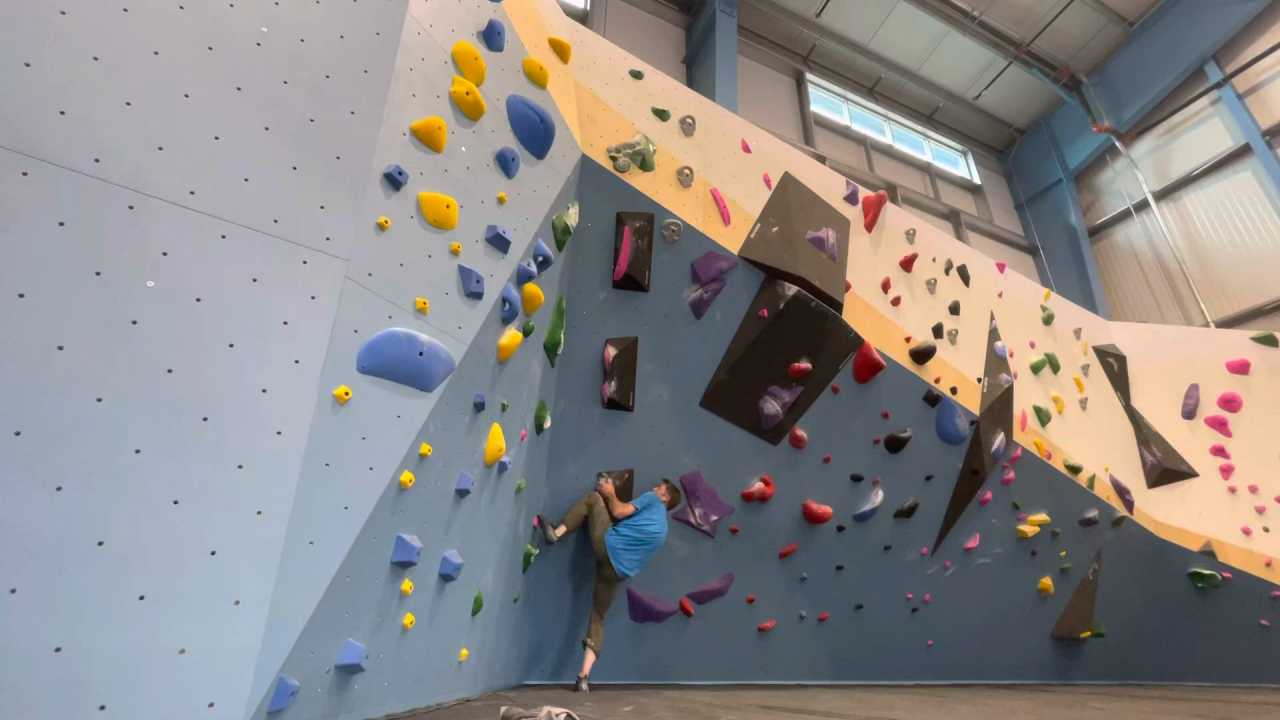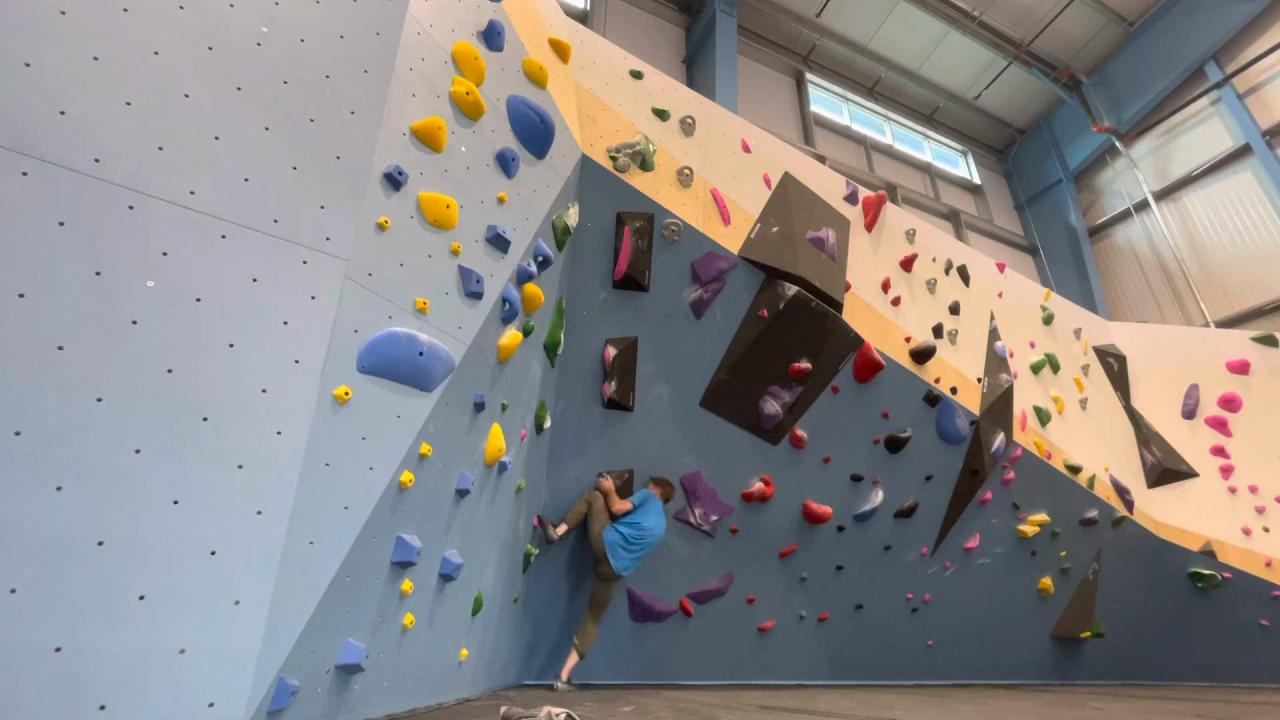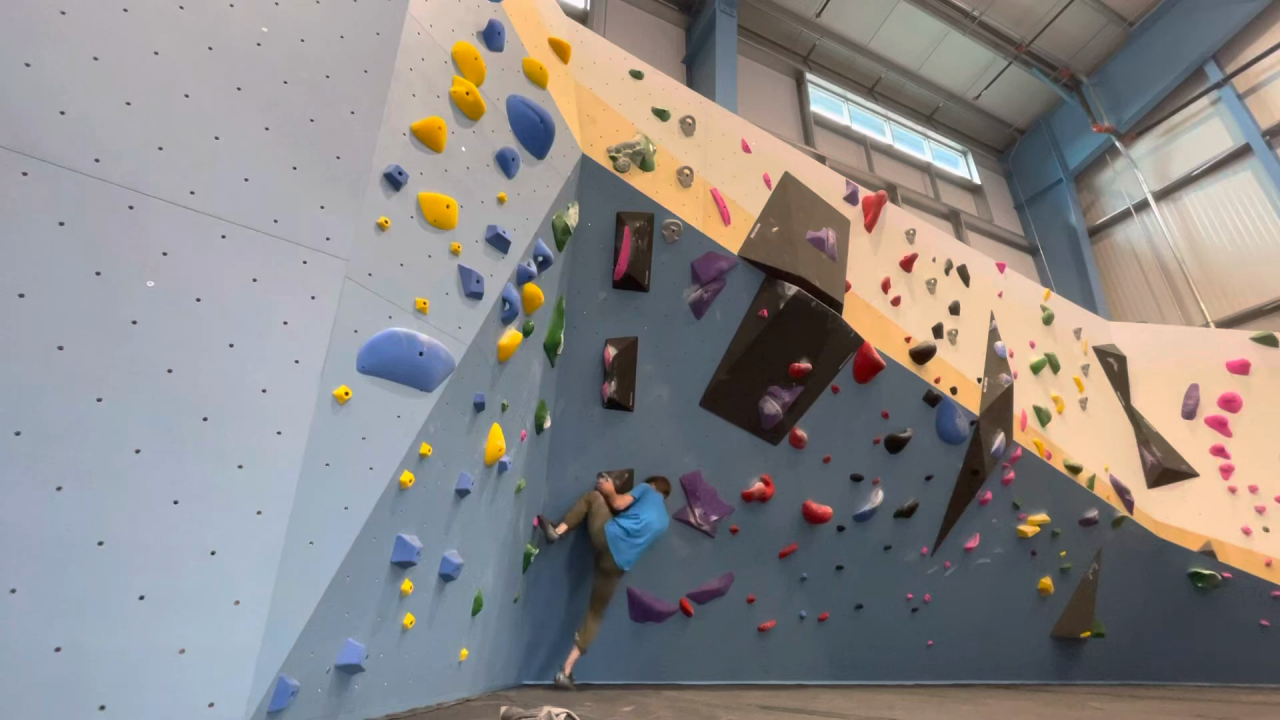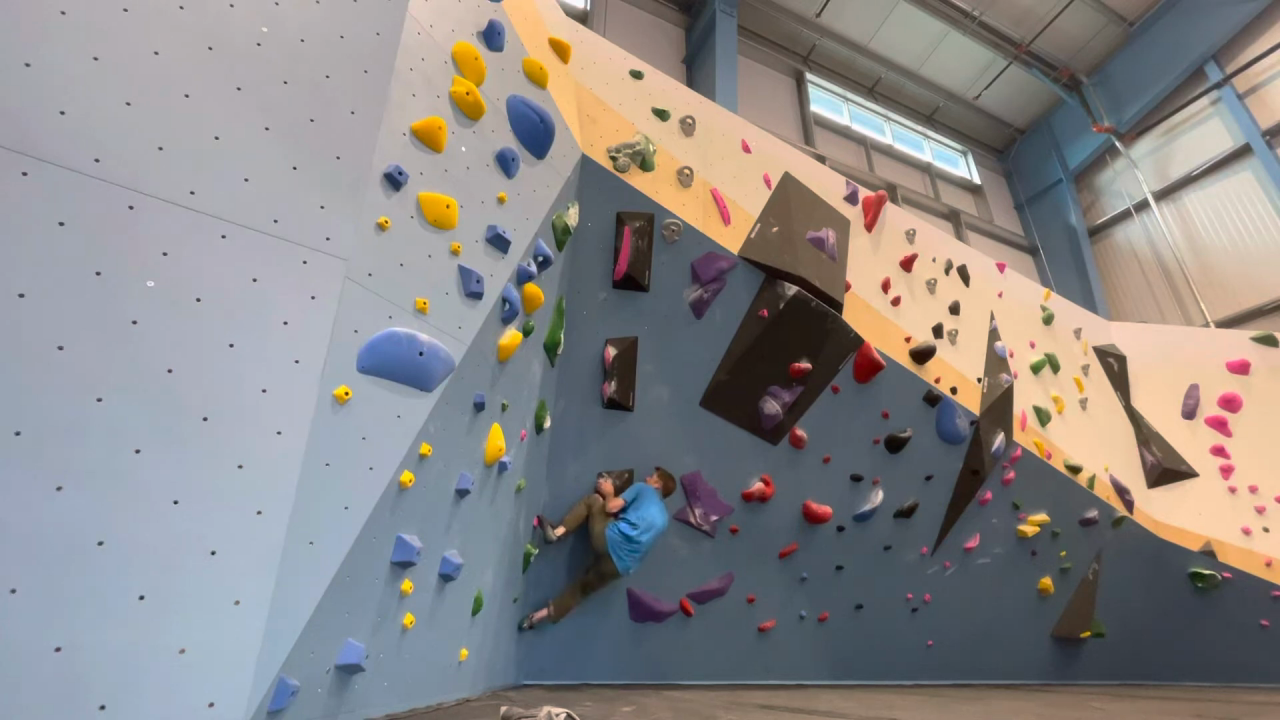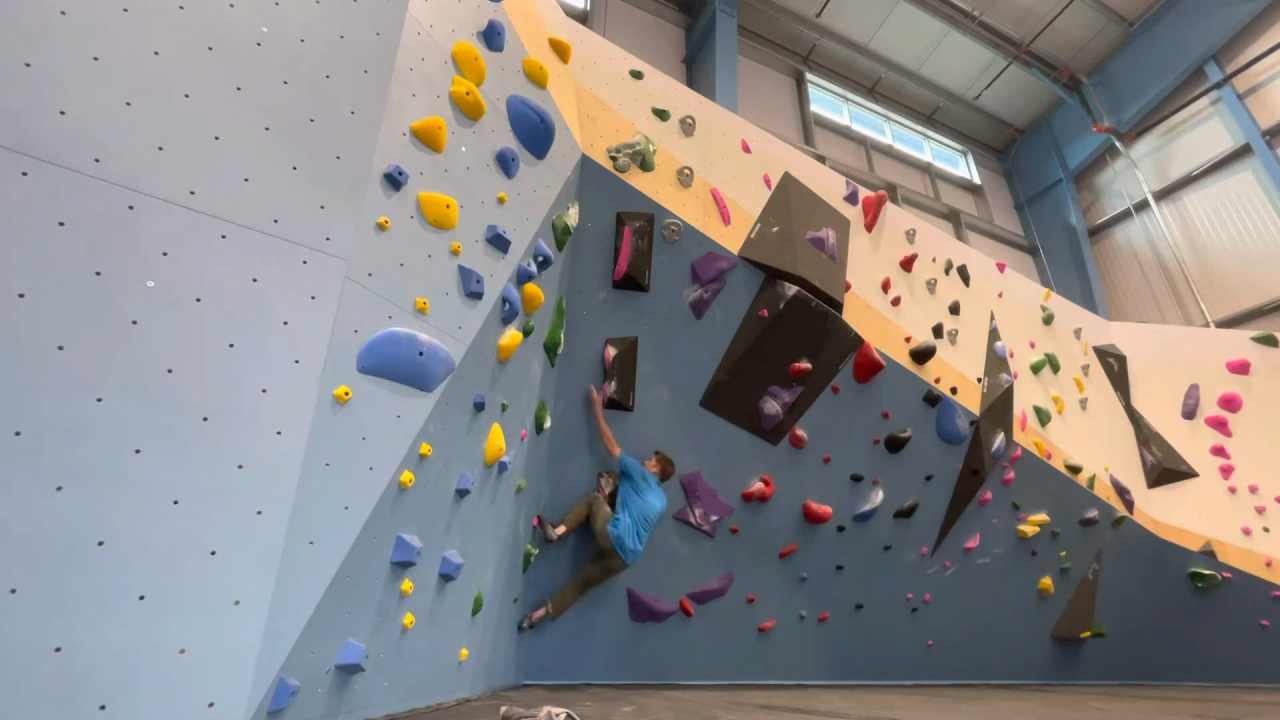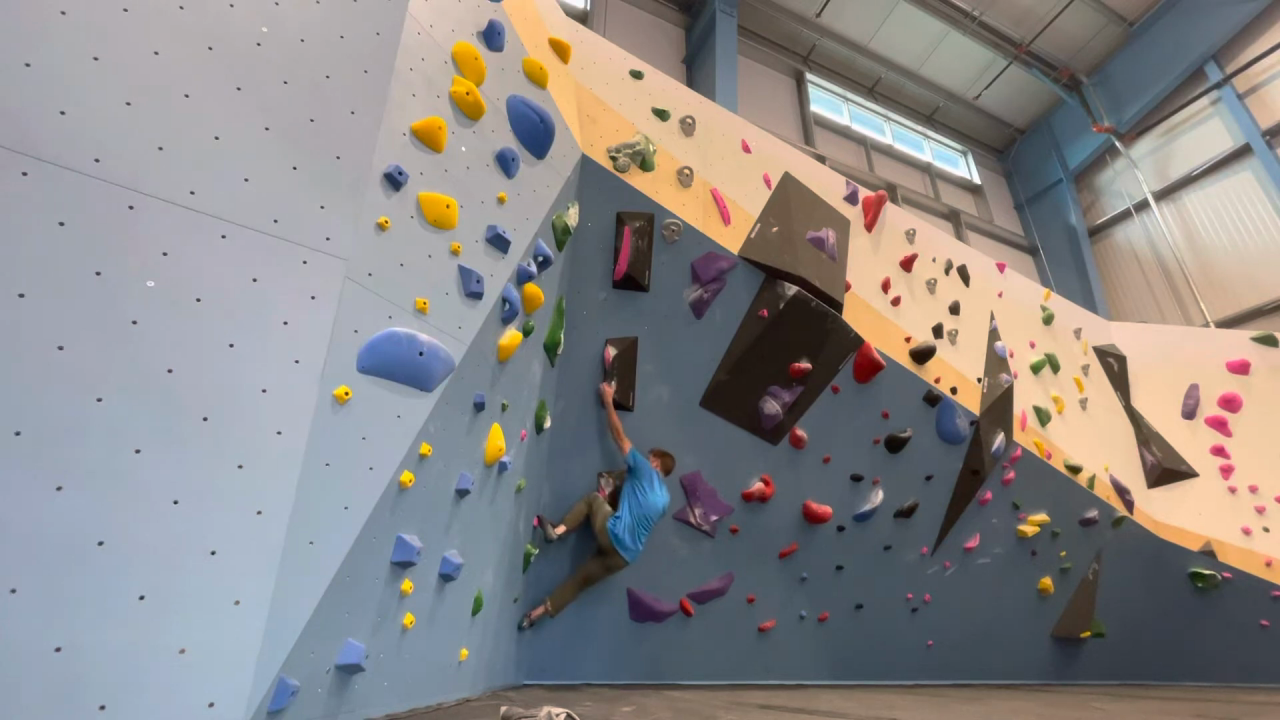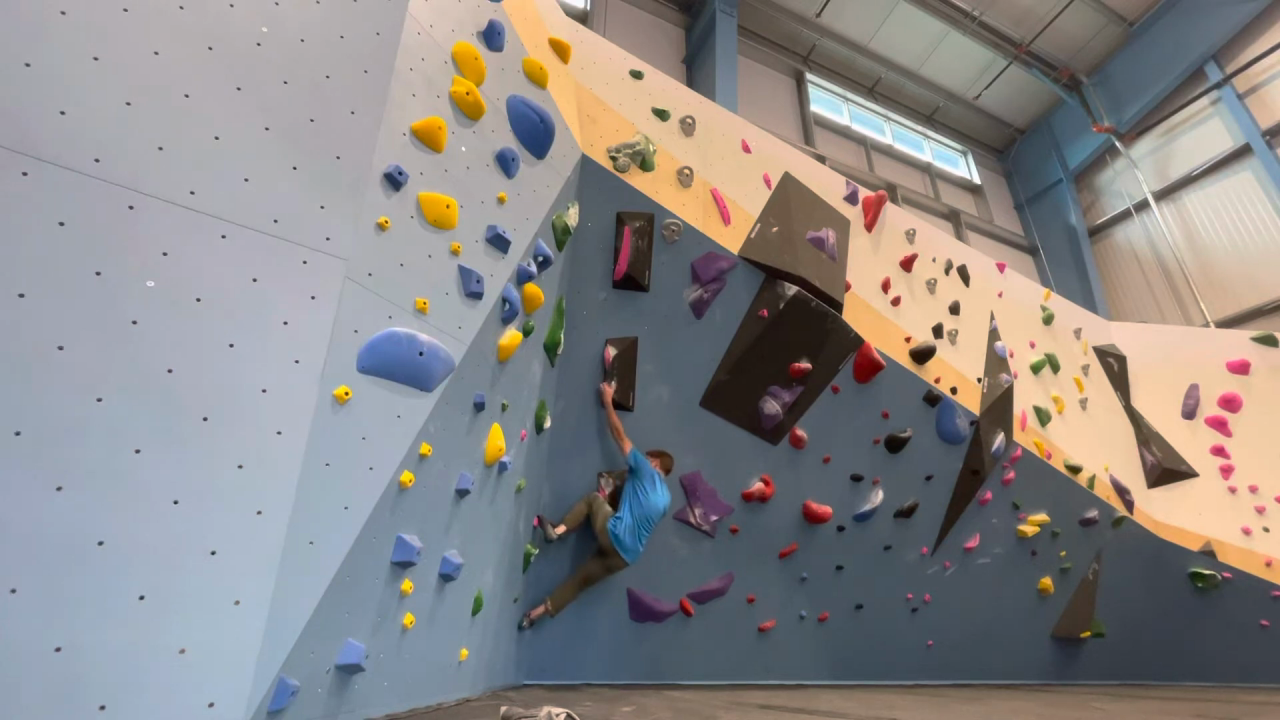
dt=0.4s
person 1, frame 1
left shoulder: (651, 500)
right shoulder: (662, 528)
left elbow: (619, 512)
left wrist: (609, 494)
left hip: (608, 544)
right hip: (619, 569)
left knee: (594, 497)
right knee: (598, 616)
left ankle: (556, 532)
right ankle: (583, 675)
person 1, frame 2
left shoulder: (649, 496)
right shoulder: (661, 525)
left elbow: (617, 508)
left wrist: (609, 490)
left hip: (607, 540)
right hip: (616, 567)
left knee: (594, 496)
right knee: (593, 617)
left ankle: (558, 531)
right ankle: (564, 676)
person 1, frame 3
left shoulder: (647, 489)
right shoulder: (664, 521)
left elbow: (618, 504)
left wrist: (610, 491)
left hip: (609, 537)
right hip: (619, 563)
left knee: (593, 496)
right knee: (595, 613)
left ankle: (557, 531)
right ankle: (566, 669)
person 1, frame 4
left shoulder: (643, 489)
right shoulder: (663, 518)
left elbow: (611, 506)
left wrist: (607, 492)
left hip: (610, 540)
left knee: (593, 499)
right knee: (582, 587)
left ankle: (557, 531)
right ankle: (539, 616)
person 1, frame 5
left shoulder: (639, 474)
right shoulder: (661, 501)
left elbow: (610, 444)
left wrist: (596, 407)
right wrist: (610, 500)
left hip: (612, 537)
right hip: (626, 557)
left knee: (593, 498)
right knee: (582, 582)
left ankle: (557, 530)
right ankle: (541, 613)
person 1, frame 6
left shoulder: (644, 470)
right shoulder: (664, 498)
left elbow: (619, 436)
left wrist: (608, 400)
right wrist: (614, 496)
left hip: (612, 535)
right hip: (626, 554)
left knee: (593, 499)
right knee: (580, 579)
left ankle: (557, 530)
right ankle: (539, 612)
person 1, frame 7
left shoulder: (645, 471)
right shoulder: (665, 498)
left elbow: (620, 436)
left wrist: (607, 401)
left hip: (613, 536)
right hip: (627, 556)
left knee: (593, 498)
right knee: (580, 579)
left ankle: (557, 530)
right ankle: (539, 611)
